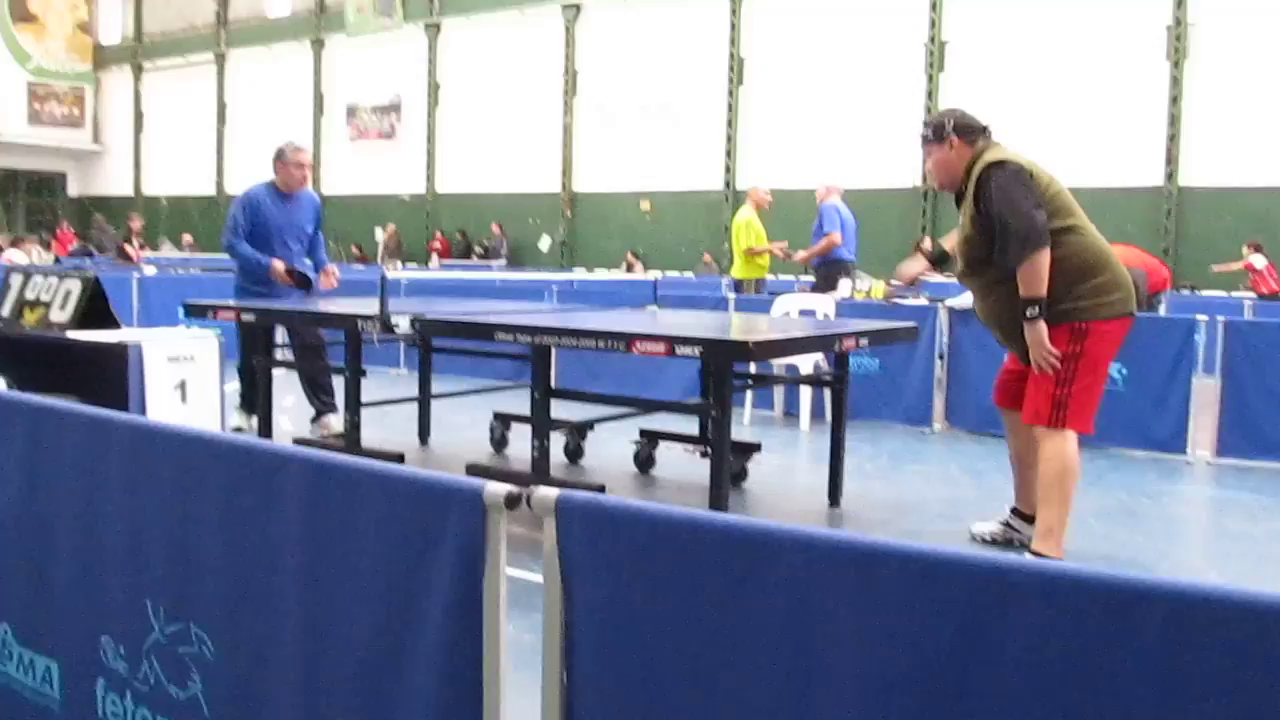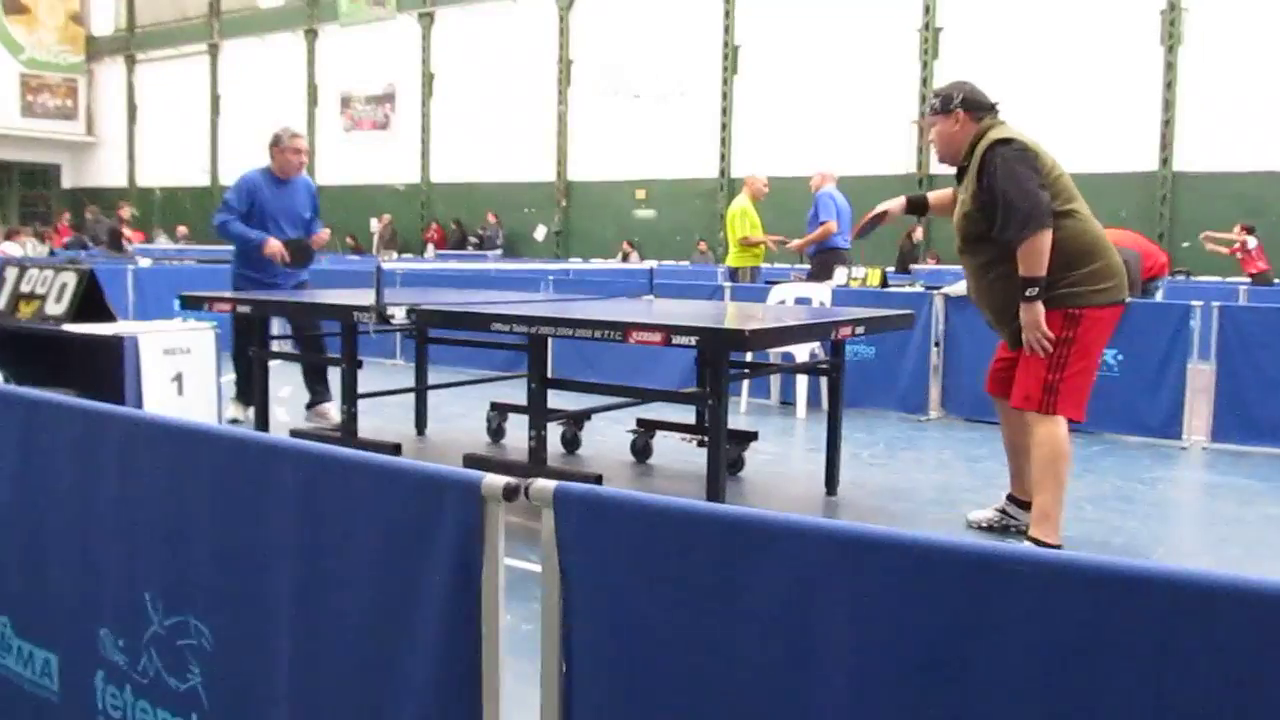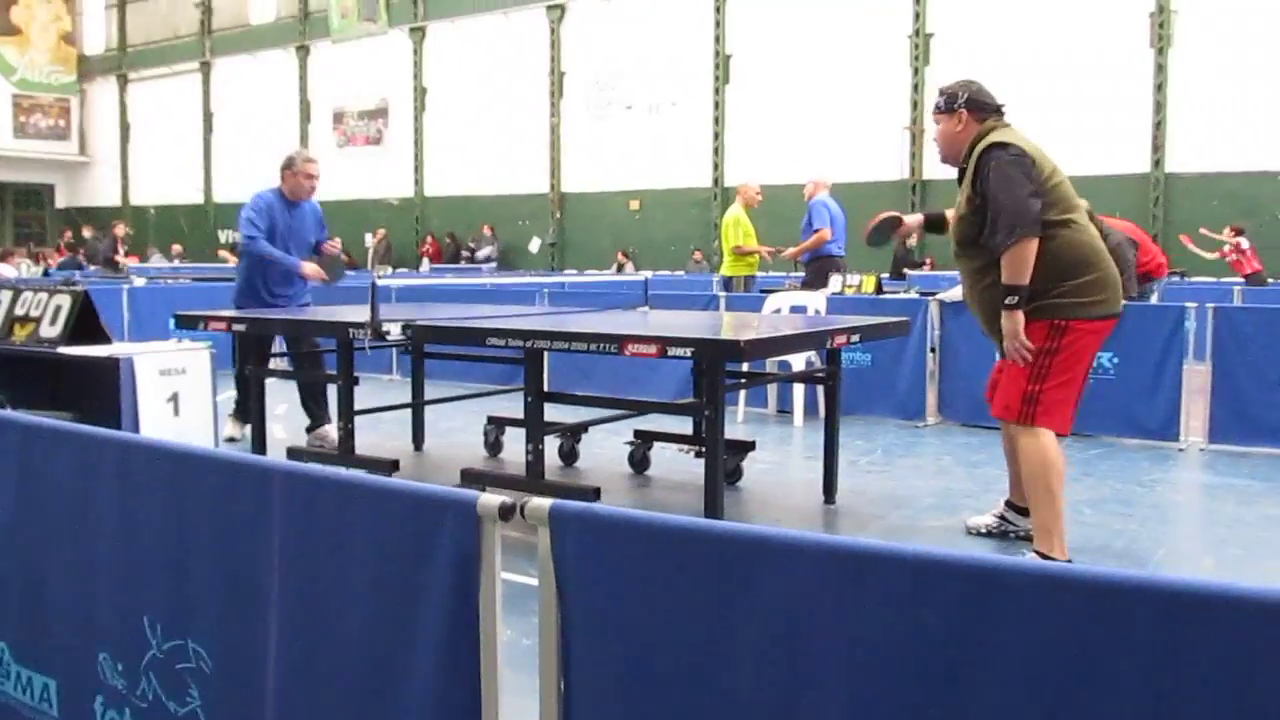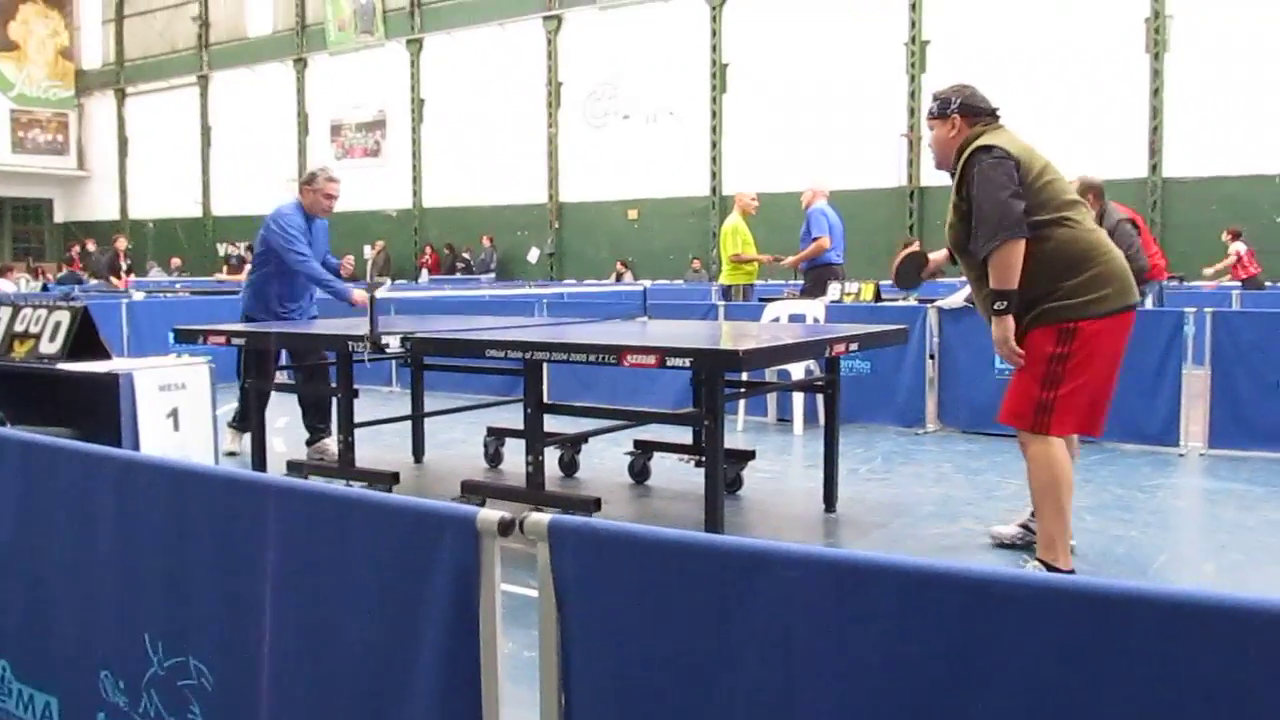
dt=0.2s
person 1, frame 1
left shoulder: (998, 174)
right shoulder: (984, 180)
left elbow: (1033, 246)
right elbow: (971, 236)
left wrist: (1033, 319)
right wrist: (929, 257)
left hip: (1080, 310)
right hip: (1049, 318)
left knee: (1051, 424)
right knee: (1018, 410)
left ankle: (1046, 556)
right ankle: (1025, 519)
person 1, frame 2
left shoulder: (1002, 152)
right shoulder: (984, 156)
left elbow: (1032, 224)
right elbow: (964, 199)
left wrist: (1030, 299)
right wrist: (907, 205)
left hip: (1073, 295)
right hip: (1050, 298)
left knee: (1041, 410)
right knee: (1011, 399)
left ankle: (1045, 542)
right ankle: (1021, 505)
person 1, frame 3
left shoulder: (997, 155)
right shoulder: (994, 153)
left elbow: (1019, 233)
right elbow: (983, 219)
left wrist: (1011, 307)
right wrist: (924, 221)
left hip: (1066, 304)
right hip: (1068, 300)
left knee: (1027, 420)
right knee: (1015, 411)
left ankle: (1052, 557)
right ankle: (1021, 511)
person 1, frame 4
left shoulder: (985, 158)
right shoulder: (993, 153)
left elbow: (1006, 237)
left wrist: (1001, 312)
right wrist: (947, 255)
left hip: (1076, 304)
right hip: (1086, 298)
left knee: (1036, 428)
right knee: (1053, 422)
left ankle: (1055, 566)
right ankle: (1047, 524)
person 2, frame 1
left shoulder: (311, 201)
right shoulder: (253, 199)
right elbow: (232, 242)
left wrist: (323, 265)
right wrist: (267, 266)
left hip: (298, 293)
right hip: (255, 293)
left knee: (313, 353)
right knee: (253, 357)
left ankle: (325, 416)
right ankle: (247, 409)
person 2, frame 2
left shoulder: (307, 186)
right shoulder: (250, 184)
right elbow: (222, 222)
left wrist: (319, 235)
right wrist: (261, 241)
left hip: (294, 280)
right hip: (252, 281)
left knee: (311, 339)
right knee: (247, 346)
left ankle: (321, 404)
right ankle: (243, 399)
person 2, frame 3
left shoulder: (313, 209)
right shoulder: (262, 203)
left elbow: (317, 245)
right elbow: (250, 243)
left wrist: (328, 250)
right wrist: (297, 265)
left hip: (296, 300)
right hip: (255, 301)
left knee: (310, 364)
right knee: (251, 367)
left ankle: (319, 426)
right ankle: (240, 417)
person 2, frame 4
left shoulder: (321, 223)
right shoulder: (285, 219)
right elbow: (302, 263)
left wrist: (338, 266)
right wrist: (346, 291)
left hip: (302, 312)
right hip: (262, 312)
left knee: (317, 376)
right knee: (257, 380)
left ankle: (319, 439)
right ankle: (238, 428)
